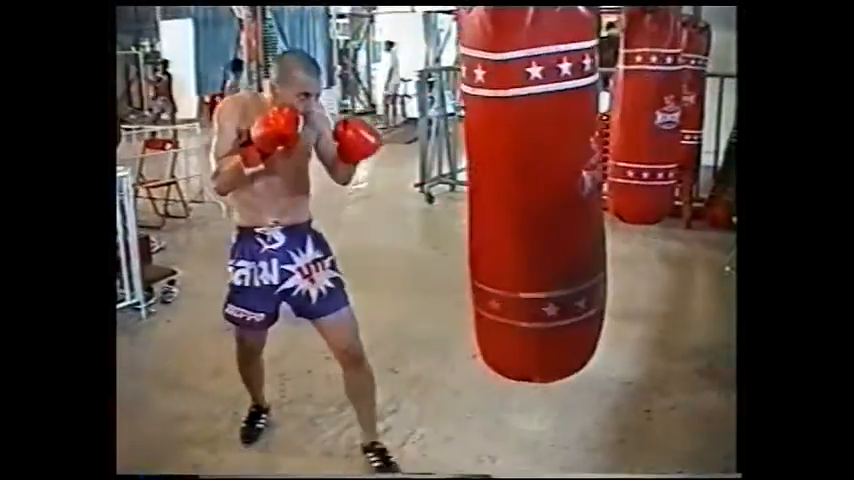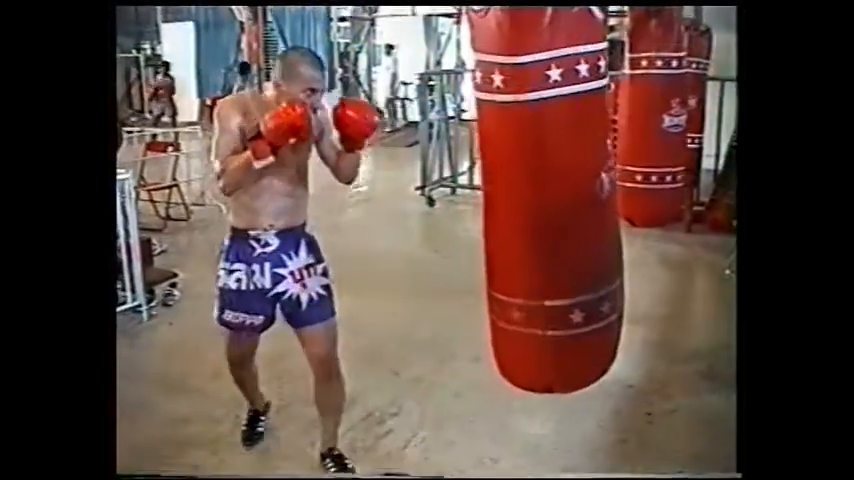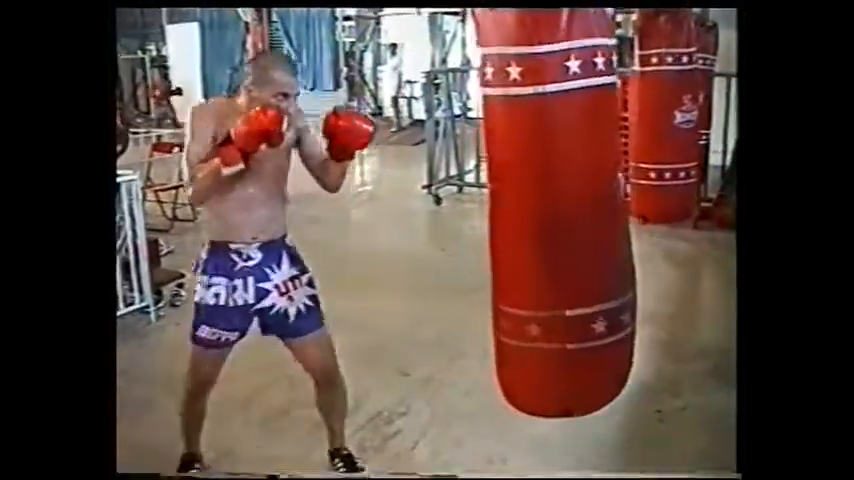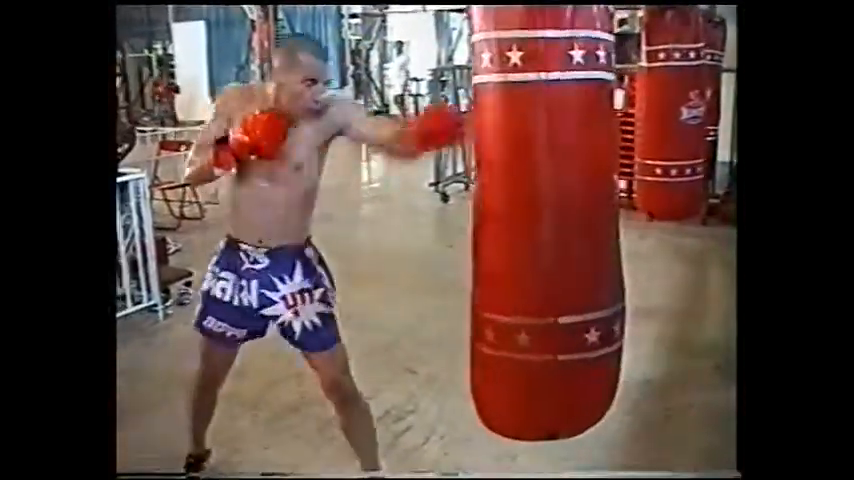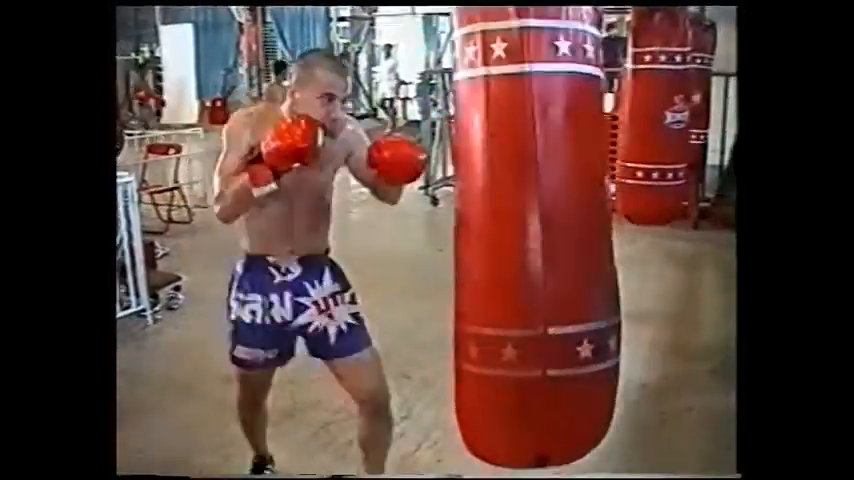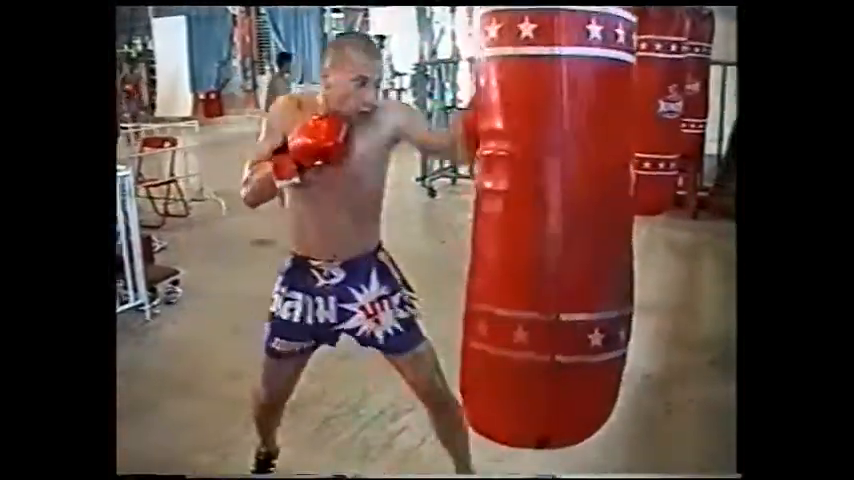
dt=0.3s
person 1, frame 1
left shoulder: (315, 117)
right shoulder: (234, 109)
left elbow: (341, 177)
right elbow: (220, 183)
left wrist: (352, 151)
right wrist: (257, 146)
left hip: (303, 243)
right hip: (252, 247)
left knee: (351, 350)
right knee: (248, 347)
left ankle: (372, 441)
right ankle: (259, 407)
person 1, frame 2
left shoulder: (316, 116)
right shoulder: (235, 109)
left elbow: (344, 173)
right elbow: (224, 183)
left wrist: (353, 140)
right wrist: (263, 142)
left hip: (296, 248)
right hip: (245, 250)
left knee: (326, 361)
right knee: (239, 354)
left ankle: (329, 449)
right ankle: (258, 406)
person 1, frame 3
left shoulder: (294, 122)
right shoulder: (208, 116)
left elbow: (329, 182)
right elbow: (198, 191)
left wrist: (341, 149)
right wrist: (239, 146)
left hip: (278, 260)
right hip: (223, 264)
left knee: (325, 369)
right knee: (199, 381)
left ankle: (338, 449)
right ankle: (191, 452)
person 1, frame 4
left shoulder: (331, 113)
right shoulder: (234, 103)
left elbow: (396, 137)
right elbow: (192, 174)
left wrist: (430, 129)
right wrist: (225, 153)
left hip: (295, 267)
right hip: (235, 262)
left knee: (339, 385)
right knee: (208, 376)
person 1, frame 5
left shoulder: (343, 133)
right shoulder: (247, 123)
left elbow: (389, 194)
right elbow: (224, 211)
left wrist: (392, 168)
right wrist: (268, 165)
left hip: (317, 278)
right hip: (258, 279)
left knee: (374, 396)
right knee: (252, 393)
right ankle: (261, 459)
person 1, frame 6
left shoulder: (389, 115)
right shoulder: (289, 111)
left elbow: (457, 145)
right elbow: (251, 194)
right wrist: (292, 156)
left hip: (370, 274)
right hip: (305, 276)
left knee: (435, 391)
right knee: (273, 388)
left ankle: (467, 474)
right ankle: (266, 456)
